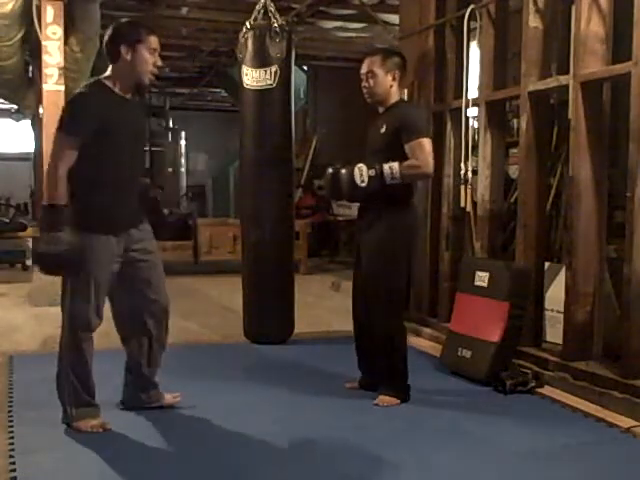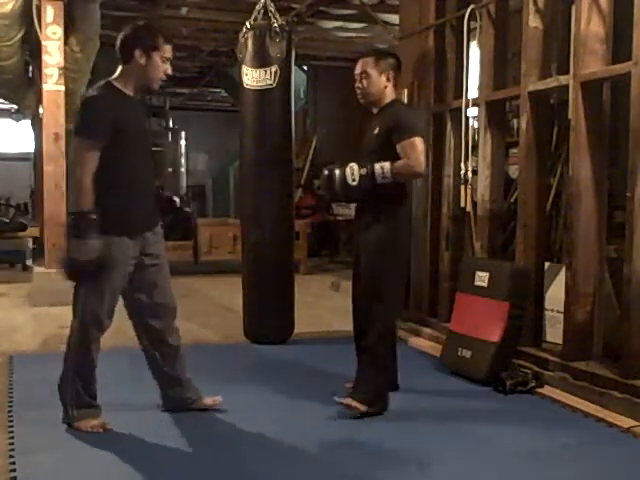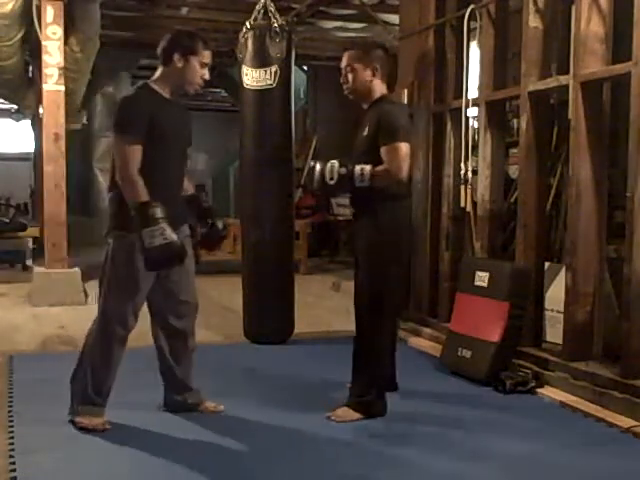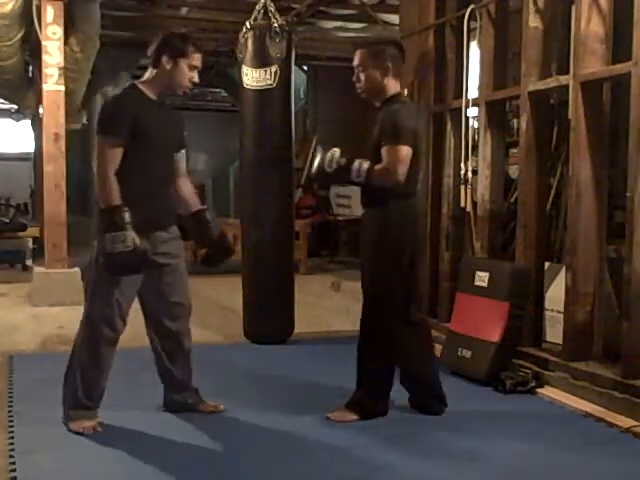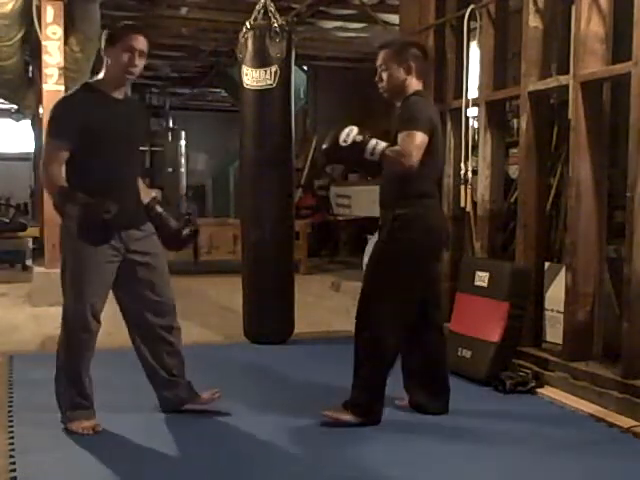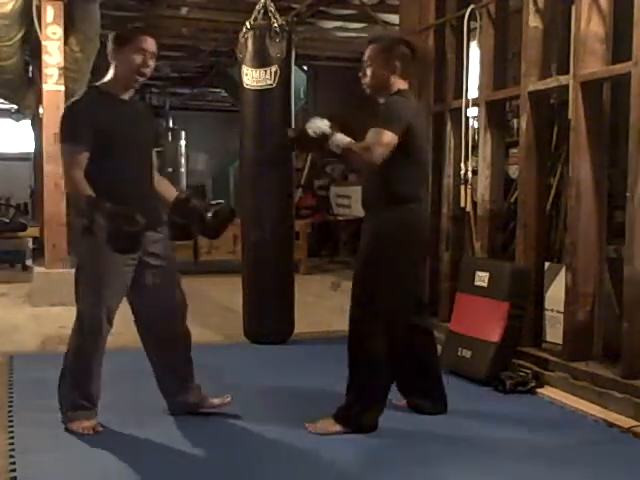
dt=0.4s
person 1, frame 1
left shoulder: (135, 107)
right shoulder: (87, 102)
right elbow: (58, 169)
right wrist: (54, 224)
left hip: (134, 228)
right hip: (92, 232)
left knee: (153, 308)
right knee: (82, 321)
left ankle: (141, 388)
right ankle: (80, 407)
person 1, frame 2
left shoulder: (136, 106)
right shoulder: (98, 104)
right elbow: (83, 174)
right wrist: (83, 231)
left hip: (146, 230)
right hip: (110, 232)
left knee: (160, 314)
right knee: (92, 320)
left ankle: (180, 393)
right ankle: (79, 407)
person 1, frame 3
left shoulder: (179, 111)
right shoulder: (137, 104)
right elbow: (127, 172)
right wrist: (151, 222)
left hip: (174, 229)
right hip: (137, 230)
left knee: (180, 313)
right knee: (116, 317)
left ankle: (181, 394)
right ankle: (87, 403)
person 1, frame 4
left shoulder: (172, 118)
right shoulder: (123, 106)
right elbow: (105, 172)
left wrist: (204, 221)
right wrist: (119, 226)
left hip: (165, 233)
right hip: (124, 234)
left knee: (175, 315)
right knee: (103, 320)
left ankle: (181, 394)
right ankle: (80, 407)
person 1, frame 5
left shoulder: (136, 112)
right shoulder: (75, 105)
right elbow: (51, 169)
left wrist: (158, 214)
right wrist: (74, 203)
left hip: (137, 230)
right hip: (91, 232)
left knee: (159, 312)
right knee: (81, 321)
left ankle: (176, 391)
right ankle: (76, 408)
person 1, frame 6
left shoulder: (142, 112)
right shoulder: (85, 109)
right elbow: (73, 175)
left wrist: (185, 205)
right wrist: (102, 212)
left hip: (150, 231)
right hip: (108, 235)
left knee: (168, 315)
right knee: (94, 320)
left ankle: (184, 396)
right ankle: (77, 408)
person 2, frame 1
left shoulder: (409, 116)
right shoulder: (378, 122)
left elbow: (424, 166)
left wrist: (376, 174)
right wrist: (352, 181)
left hip: (393, 219)
right hip: (370, 217)
left knee: (385, 302)
right knee: (365, 301)
left ankle: (395, 384)
right ankle: (372, 375)
person 2, frame 2
left shoulder: (402, 116)
right shoulder: (375, 120)
left elbow: (416, 164)
left wrist: (369, 172)
right wrist: (347, 180)
left hip: (390, 221)
right hip: (370, 218)
left knee: (378, 305)
right knee: (366, 302)
left ankle: (370, 392)
right ankle: (380, 376)
person 2, frame 3
left shoulder: (390, 114)
right shoulder: (373, 115)
left elbow: (397, 171)
left wrist: (346, 175)
right wrist: (345, 174)
left hip: (386, 222)
right hip: (372, 220)
left knee: (375, 311)
right knee: (373, 307)
left ankle: (368, 400)
right ankle: (381, 378)
person 2, frame 4
left shoulder: (396, 114)
right shoulder: (394, 112)
left elbow: (394, 173)
left wrist: (345, 168)
right wrist: (347, 166)
left hip: (391, 222)
right hip: (395, 221)
left knee: (380, 313)
right knee: (403, 313)
left ankle: (368, 401)
right ankle: (427, 394)
person 2, frame 5
left shoulder: (414, 107)
right shoulder: (419, 108)
left elbow: (407, 158)
left wrist: (362, 145)
right wrist: (363, 149)
left hip: (410, 221)
right hip: (423, 219)
left knee: (379, 311)
right knee: (422, 312)
left ankle: (364, 404)
right ankle: (430, 395)
person 2, frame 6
left shoulder: (395, 107)
right shoulder: (404, 107)
left elbow: (370, 156)
left wrist: (328, 136)
right wrist: (339, 137)
left hip: (393, 223)
right hip: (408, 220)
left knee: (371, 319)
right knee: (408, 315)
left ankle: (358, 414)
right ankle: (427, 396)
